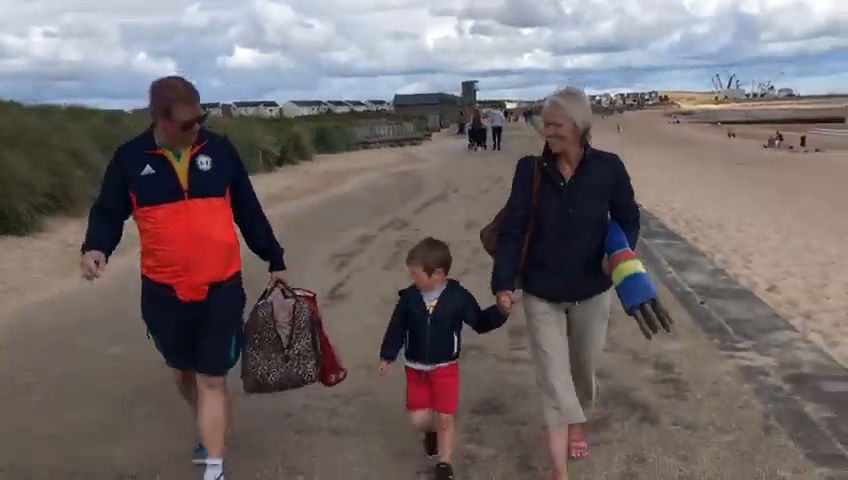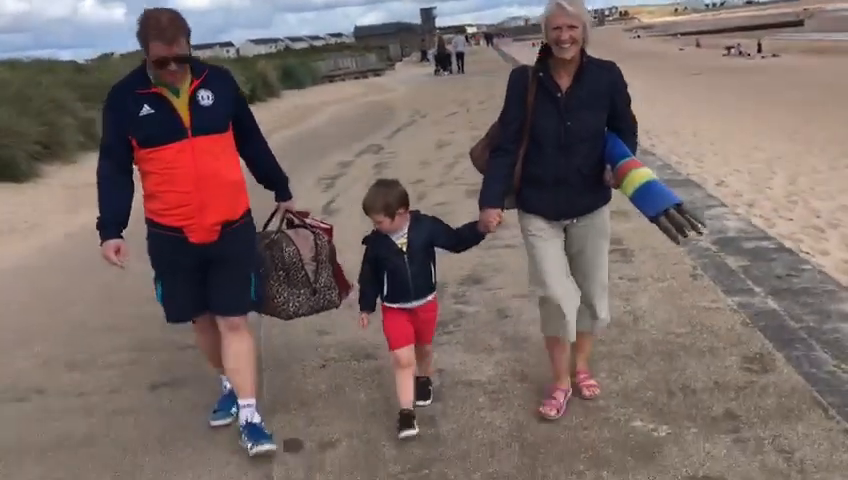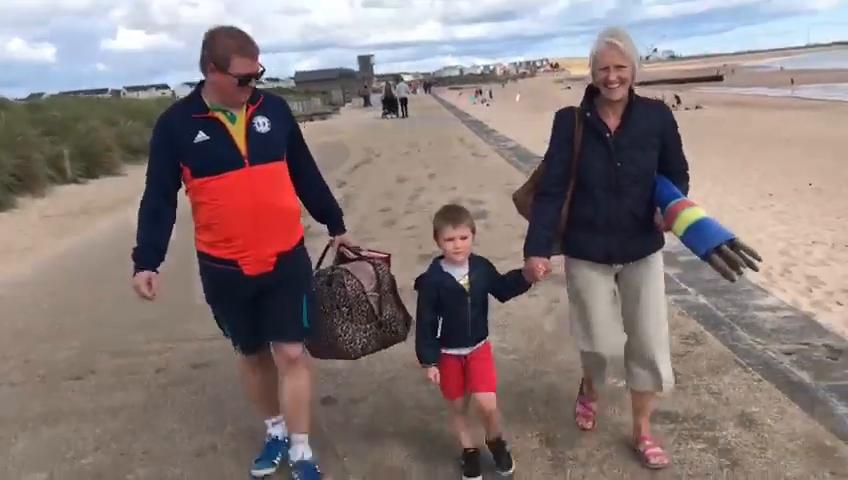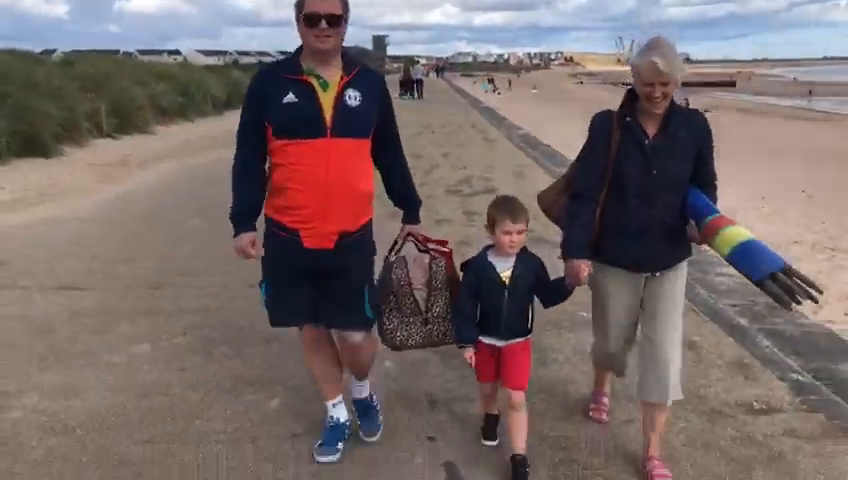
dt=1s
person 1, frame 1
left shoulder: (220, 151)
right shoulder: (130, 159)
left elbow: (248, 211)
right elbow: (108, 213)
left wrist: (275, 260)
right wrist: (94, 247)
left hip: (221, 288)
right hip: (163, 291)
left knee: (212, 380)
right knee: (185, 372)
right ankle: (208, 430)
person 1, frame 2
left shoulder: (219, 82)
right shoulder: (124, 99)
left elbow: (251, 143)
right elbow: (113, 169)
left wrist: (281, 191)
right wrist: (111, 229)
left hip: (233, 228)
right hip: (171, 235)
left knee: (234, 321)
right knee: (202, 319)
left ankle: (250, 418)
right ankle: (229, 387)
person 1, frame 3
left shoulder: (274, 109)
right shoulder: (176, 126)
left elbow: (305, 173)
right elbow: (159, 199)
left wrist: (335, 224)
right wrist: (147, 261)
left hip: (287, 259)
right hip: (225, 269)
left knee: (291, 354)
right knee: (253, 355)
right ankle: (276, 431)
person 1, frame 4
left shoulder: (369, 84)
right shoulder: (270, 83)
left elbow: (389, 154)
right elbow: (249, 159)
left wrist: (410, 211)
right wrist: (243, 221)
left hip: (351, 237)
right hip: (288, 238)
left knee: (356, 336)
right knee: (312, 332)
left ankle: (362, 390)
right ankle: (336, 414)
person 2, frame 1
left shoulder: (608, 168)
right shoulder: (530, 170)
left elbow: (628, 220)
right elbow: (512, 230)
right wrist: (503, 283)
left hip: (592, 290)
right hip: (541, 293)
left knee: (584, 368)
right knee: (553, 379)
left ankle: (576, 425)
person 2, frame 2
left shoulder: (606, 76)
right shoulder: (524, 82)
left elbow: (625, 131)
right elbow: (506, 144)
right wrist: (491, 201)
left hip: (591, 206)
right hip: (538, 209)
left knee: (591, 291)
right knee: (555, 295)
left ankle: (580, 366)
right ankle: (559, 381)
person 2, frame 3
left shoulder: (657, 117)
right shoulder: (570, 122)
left elbow: (677, 175)
right elbow: (551, 189)
right wrist: (537, 248)
left hip: (643, 251)
right hip: (586, 254)
left knee: (649, 343)
right knee: (601, 343)
left ankle: (642, 431)
right ankle: (588, 389)
person 2, frame 4
left shoulder: (693, 127)
right shoulder: (607, 127)
left elbow: (704, 186)
right elbow: (584, 192)
right wrist: (575, 251)
left hip: (670, 260)
right hip: (613, 258)
left knee: (663, 354)
right knee: (612, 340)
right ankle: (600, 389)
person 3, frame 1
left shoulder: (458, 297)
right shoulder: (409, 297)
left elbow: (480, 322)
right elbow: (397, 328)
left wrist: (500, 310)
right wrist: (387, 356)
left hip: (445, 368)
right hip: (415, 368)
left knee: (444, 419)
right knee: (419, 420)
right ankle: (432, 432)
person 3, frame 2
left shoulder: (427, 226)
right shoulder: (376, 242)
left elbow: (456, 241)
right elbow: (369, 276)
left wrist: (480, 228)
right wrist: (366, 307)
left hip: (426, 303)
right hip: (394, 308)
left knee: (424, 349)
right knee: (403, 359)
left ankle: (424, 379)
right ankle: (406, 413)
person 3, frame 3
left shoulder: (482, 268)
right shoulder: (432, 280)
left elbow: (502, 289)
right elbow: (425, 322)
left wrist: (526, 276)
right wrist: (428, 360)
left hip: (479, 348)
right hip: (447, 353)
left knee: (487, 404)
right knee: (459, 406)
left ankle: (495, 440)
right ankle: (469, 451)
person 3, frame 4
left shoulder: (532, 265)
right shoulder: (477, 267)
left elbow: (548, 297)
right elbow: (464, 307)
left wrist: (568, 282)
right wrist: (467, 342)
left hip: (518, 343)
right hip: (485, 341)
left knee: (516, 400)
right knee: (487, 391)
left ankle: (518, 457)
right ankle: (491, 414)
